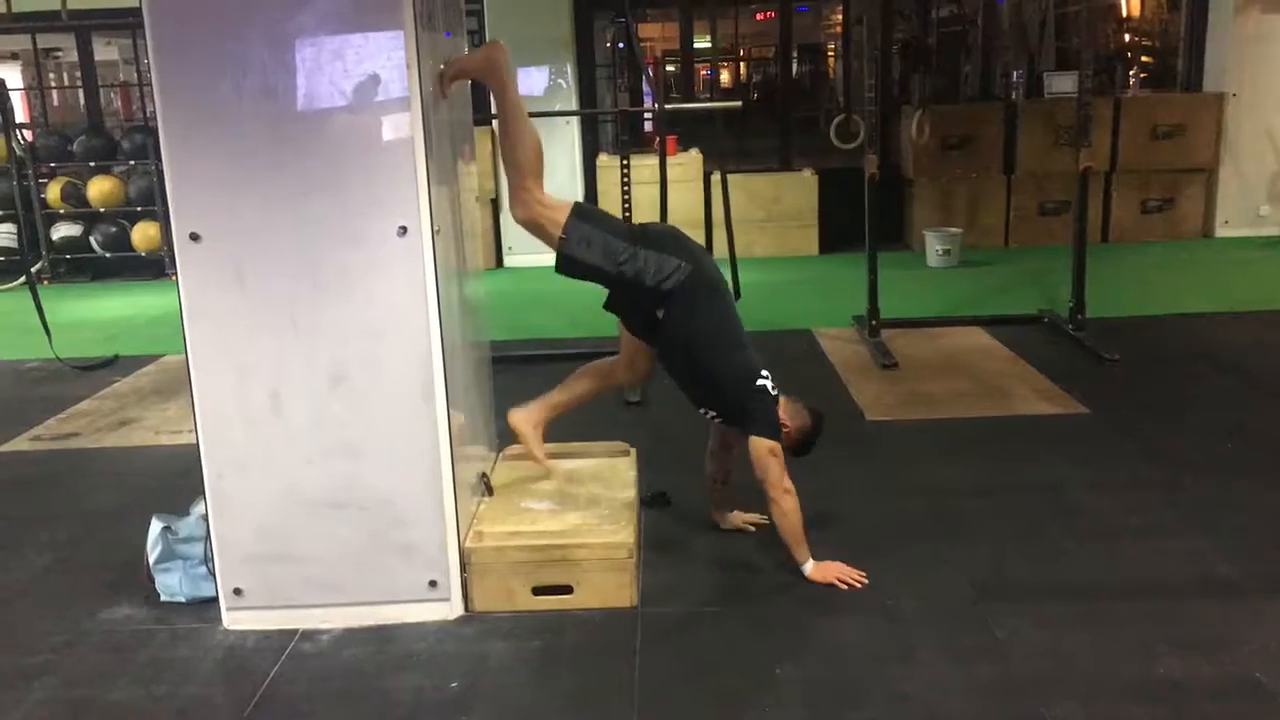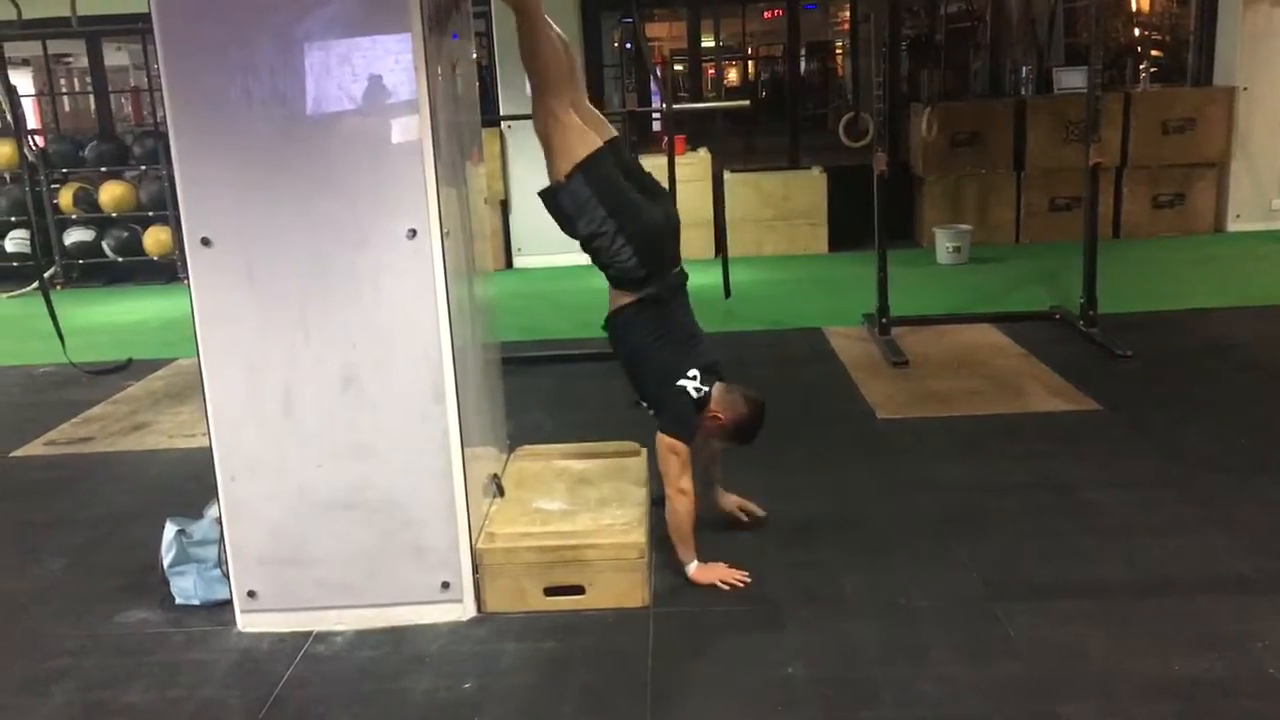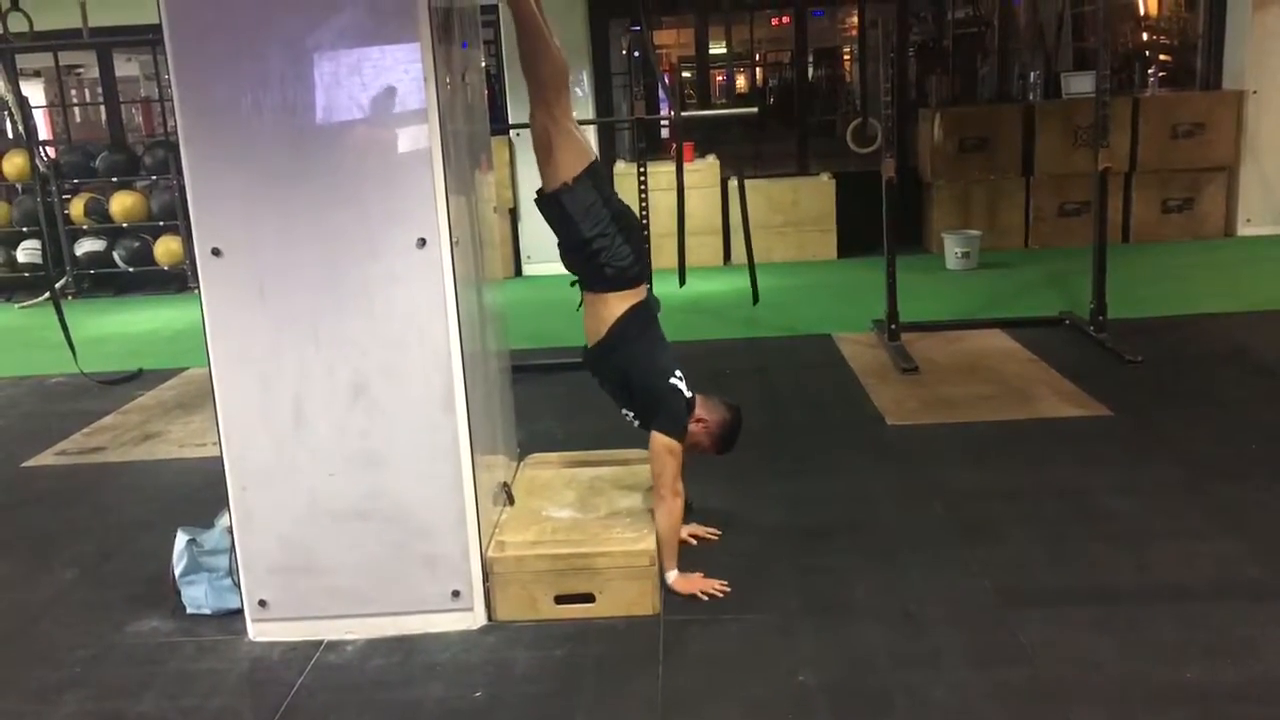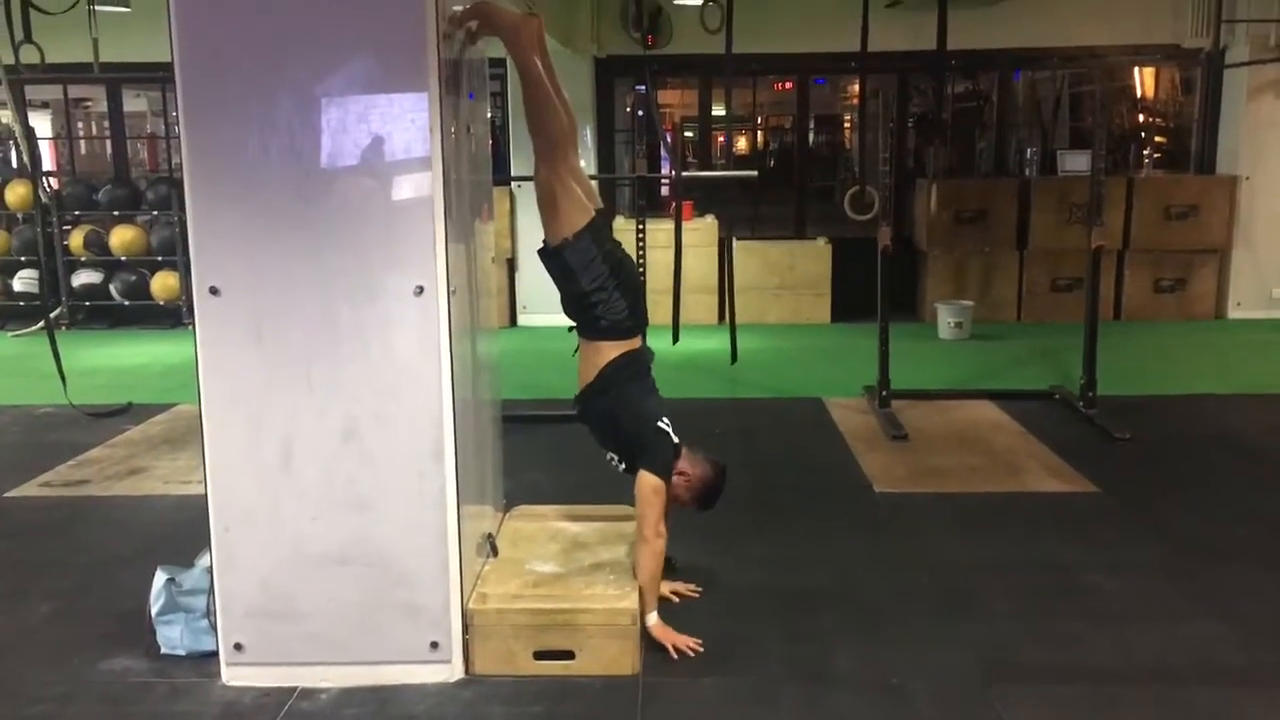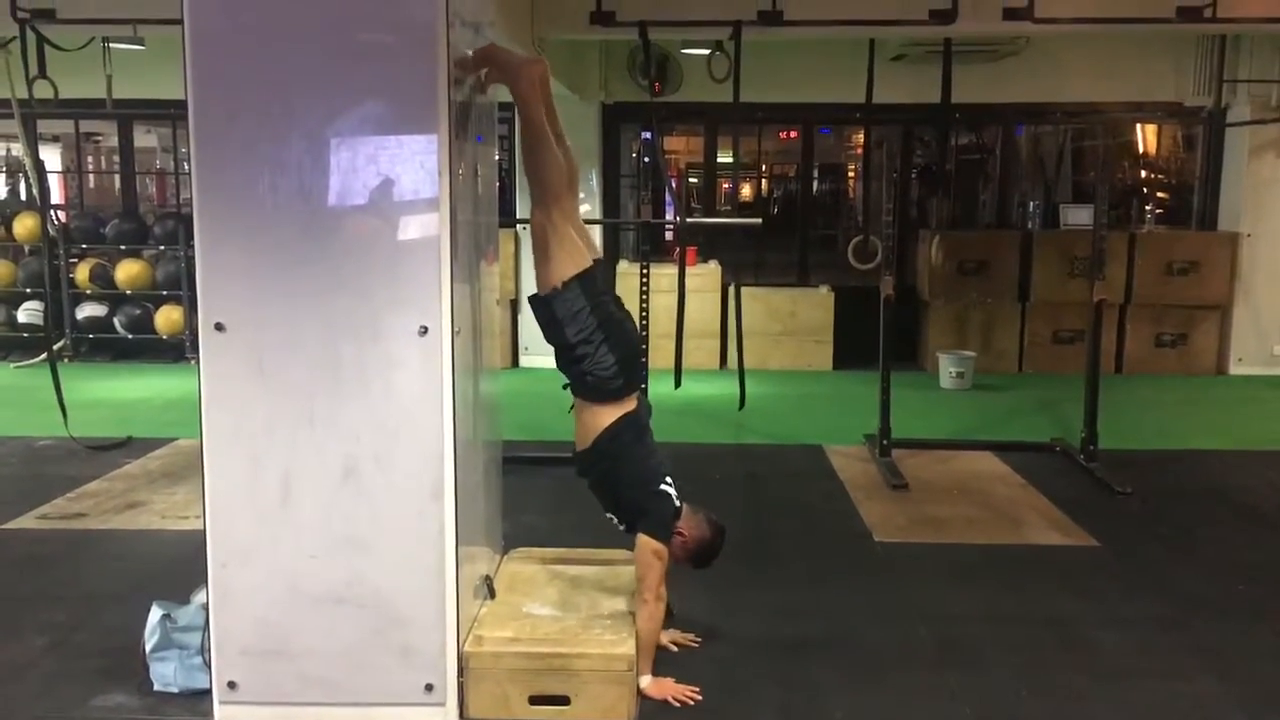
dt=1s
person 1, frame 1
left shoulder: (745, 398)
right shoulder: (759, 406)
left elbow: (720, 447)
right elbow: (780, 491)
left wrist: (721, 511)
right wrist: (809, 565)
left hip: (669, 273)
right hip: (668, 275)
left knee: (633, 366)
right knee: (530, 205)
left ankle: (534, 415)
right ankle: (498, 72)
person 1, frame 2
left shoulder: (703, 384)
right shoulder: (682, 399)
left elbow: (705, 437)
right elbow: (677, 489)
left wrist: (721, 490)
right wrist: (693, 566)
left hip: (651, 225)
right hip: (637, 248)
left knee: (568, 99)
right knee: (556, 106)
person 1, frame 3
left shoulder: (669, 398)
right shoulder: (672, 407)
left elbow: (666, 491)
right elbow: (669, 492)
left wrist: (673, 526)
right wrist: (673, 573)
left hip: (612, 261)
right hip: (611, 264)
left knee: (554, 113)
right knee: (551, 114)
person 1, frame 4
left shoulder: (656, 449)
right shoulder: (658, 453)
left elbow: (650, 534)
right elbow: (652, 535)
left wrist: (655, 582)
right wrist: (652, 618)
left hip: (610, 309)
right hip: (609, 311)
left knee: (562, 164)
right knee: (557, 165)
person 1, frame 5
left shoulder: (655, 504)
right shoulder: (659, 513)
left elbow: (647, 595)
right elbow: (651, 595)
left wrist: (656, 632)
right wrist: (646, 676)
left hip: (606, 357)
right hip: (603, 362)
left knee: (561, 210)
right knee: (555, 211)
right ankle: (524, 83)
